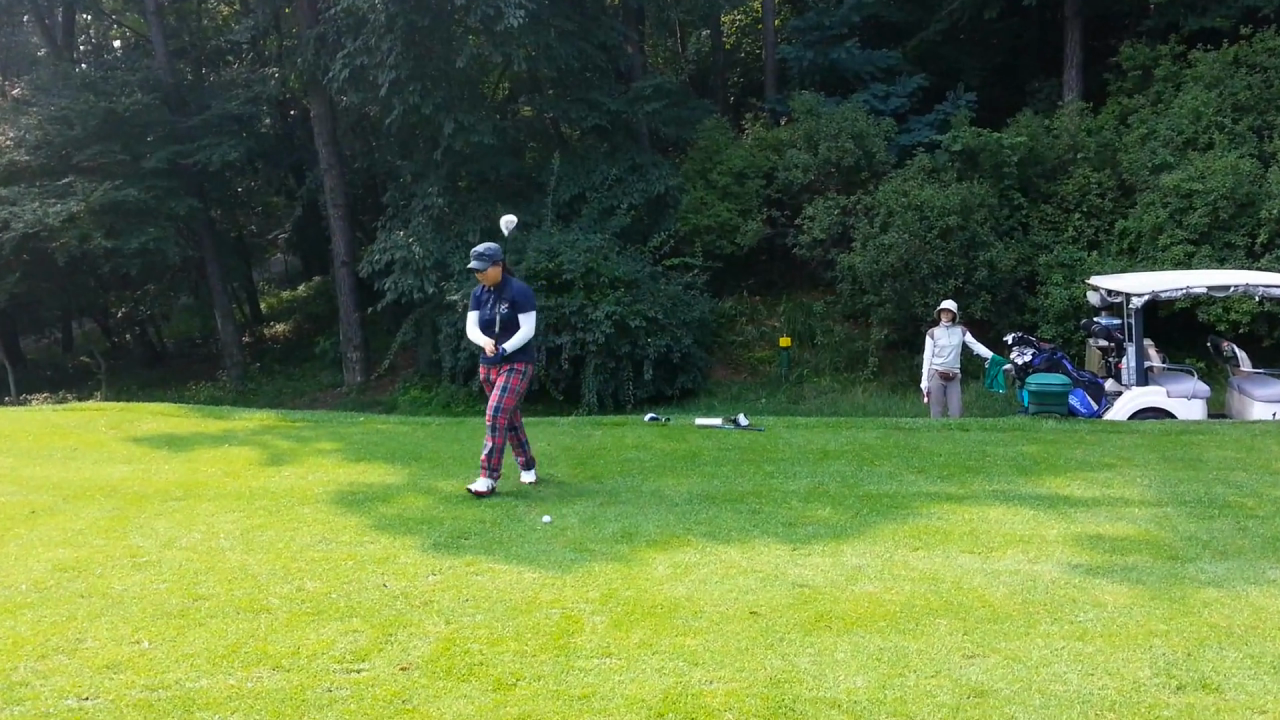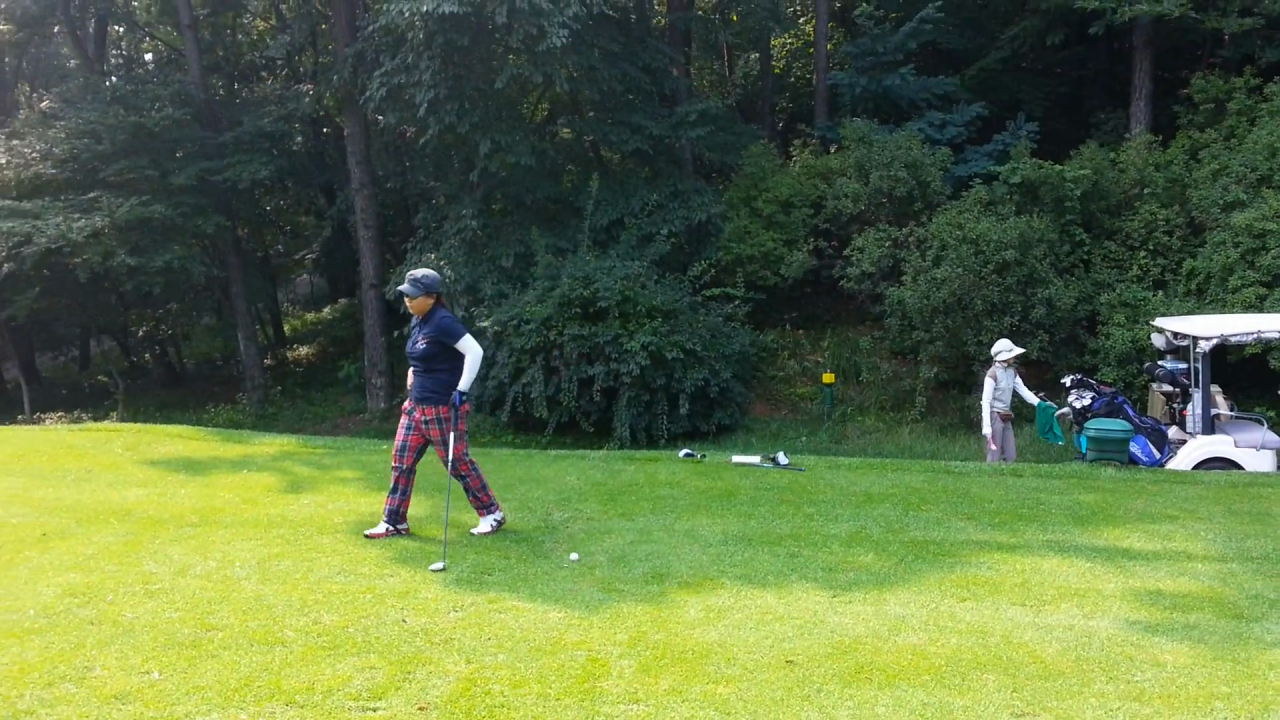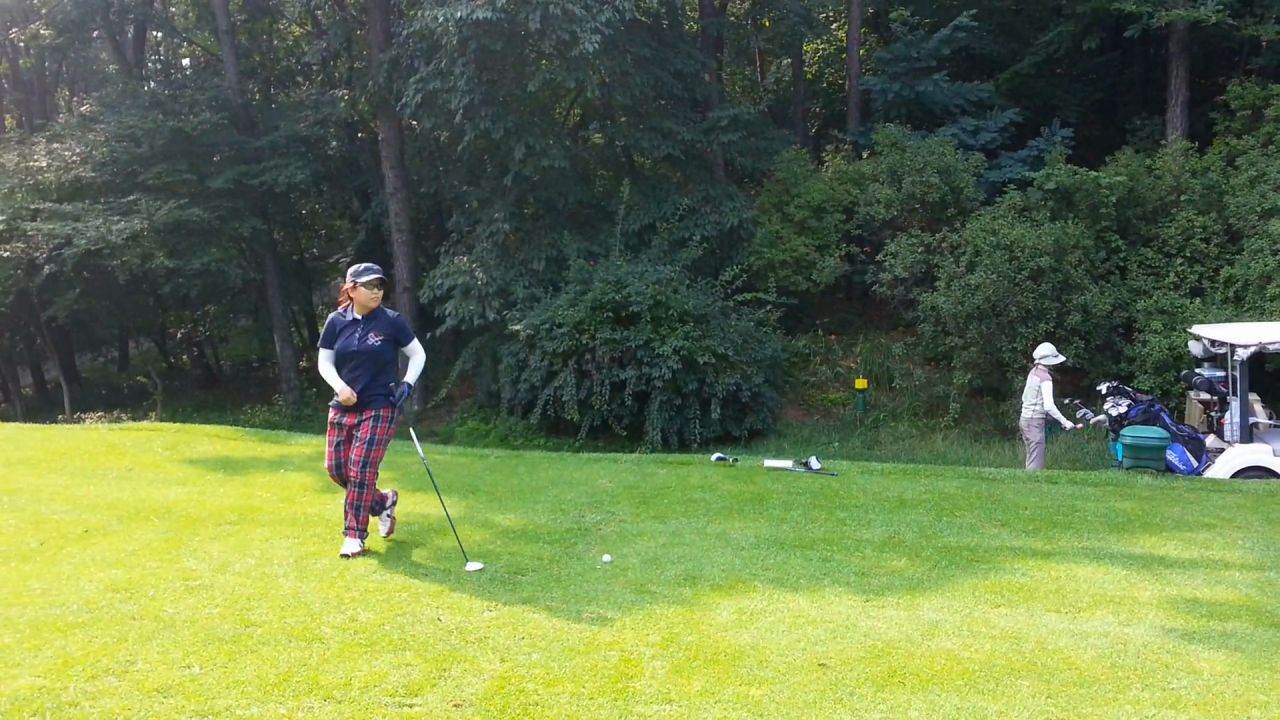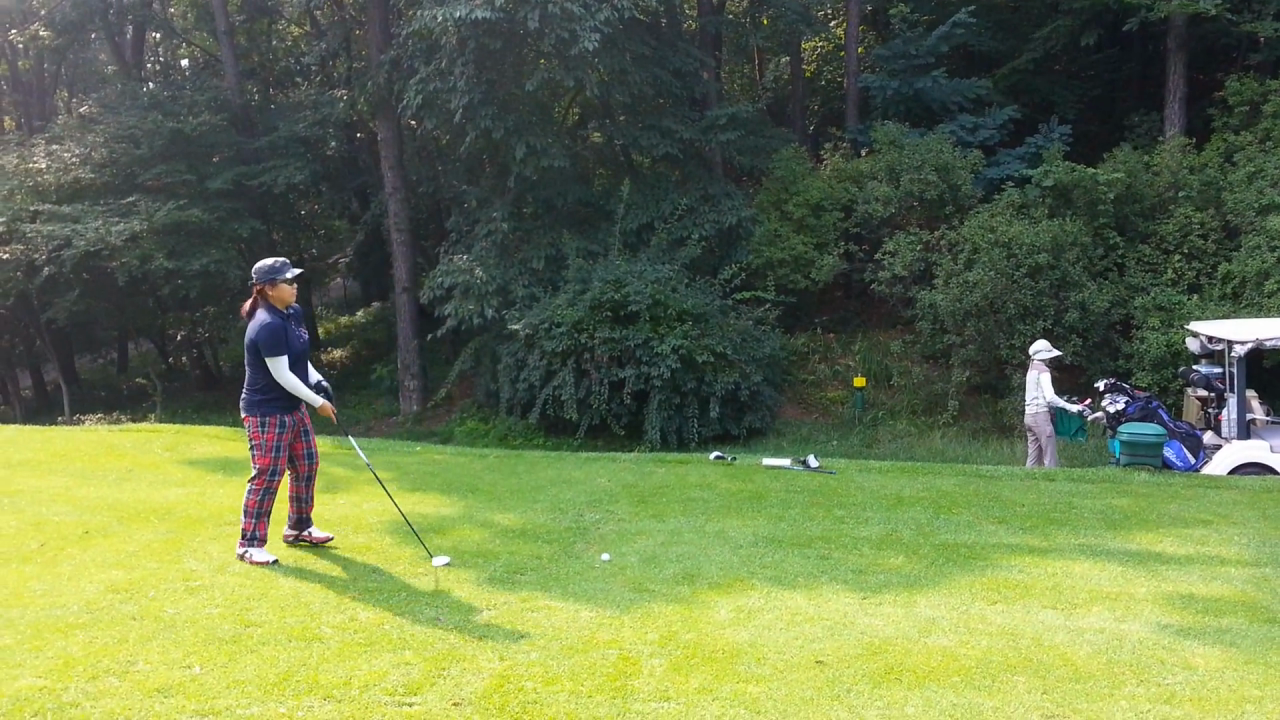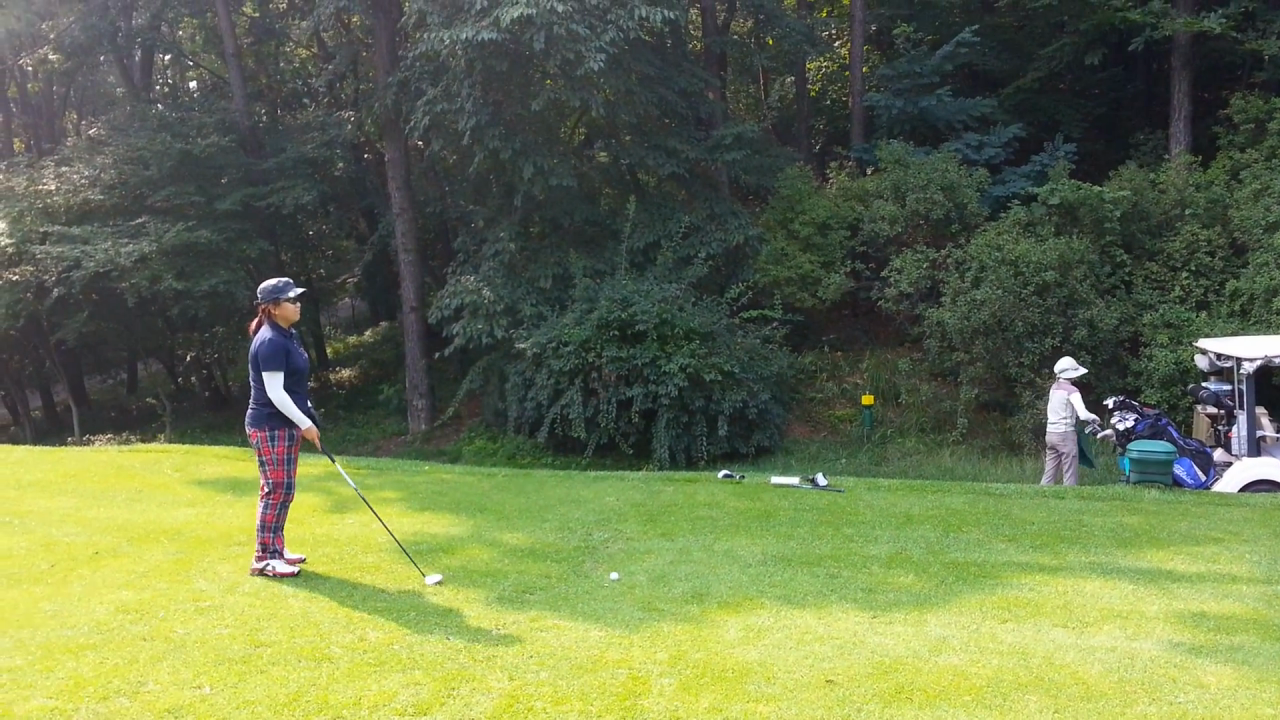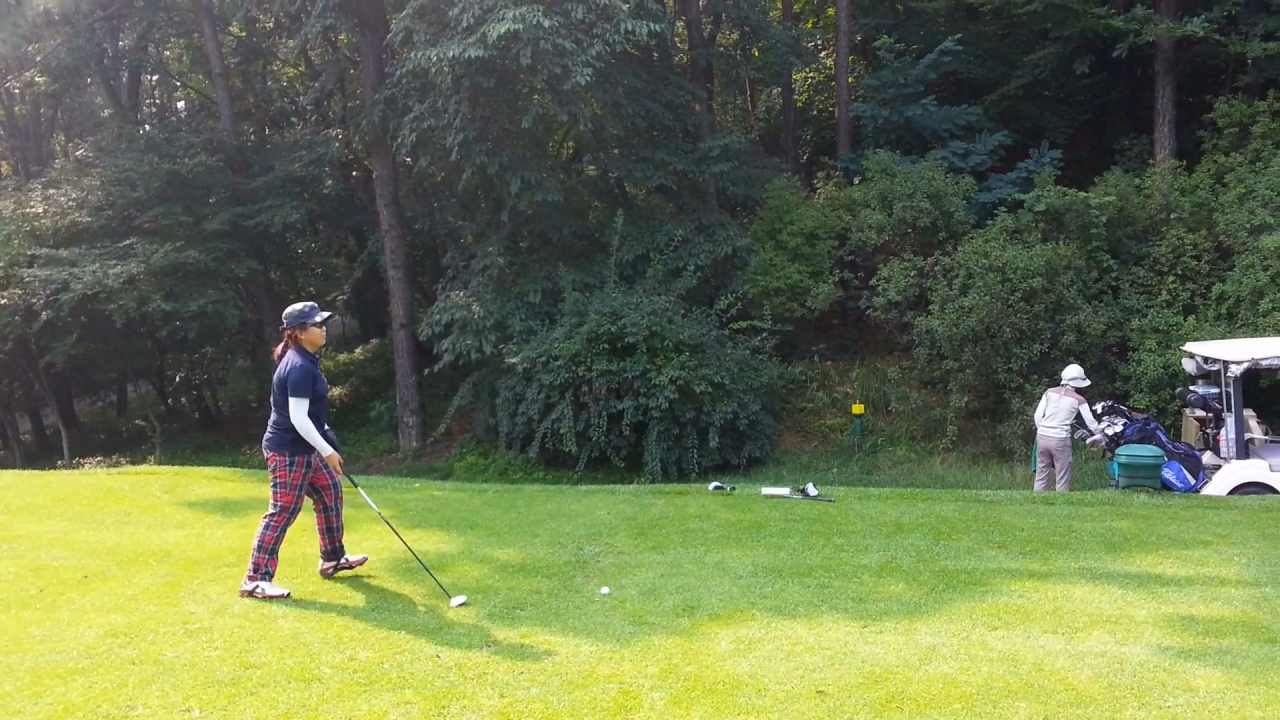
dt=0.7s
person 1, frame 1
left shoulder: (519, 290)
right shoulder: (478, 294)
left elbow: (528, 330)
right elbow: (471, 329)
left wrist: (504, 349)
right wrist: (485, 343)
left hip: (516, 364)
right hip: (488, 366)
left knee: (496, 416)
right knee: (509, 418)
left ankle: (489, 478)
right ankle: (527, 465)
person 1, frame 2
left shoulder: (443, 321)
right shoulder: (418, 322)
left elbow: (474, 352)
left wrist: (461, 391)
right wrist: (413, 371)
left hip: (441, 406)
right hip: (416, 404)
left knee: (457, 462)
right knee: (402, 462)
left ankle: (491, 512)
right ankle: (394, 522)
person 1, frame 3
left shoulder: (391, 321)
right shoulder: (336, 322)
left elbow: (418, 354)
right elbow: (324, 362)
left wrist: (407, 384)
right wrist: (340, 386)
left hip: (378, 409)
right hip: (342, 408)
left knee: (360, 471)
right knee: (336, 469)
left ankle: (355, 534)
right ankle: (382, 502)
person 1, frame 4
left shoulder: (294, 313)
right shoulder: (267, 325)
right elbow: (283, 375)
left wrist: (317, 380)
right wrist: (318, 401)
left hip: (293, 407)
right hip: (265, 411)
left knee: (306, 463)
right knee: (267, 476)
left ankle: (299, 527)
right ankle: (249, 544)
person 1, frame 5
left shoulder: (288, 336)
right shoulder: (271, 342)
right elbow: (275, 393)
left wrist: (307, 409)
right wrist: (305, 423)
left hip: (284, 425)
right hip: (270, 426)
left knee: (278, 488)
right knee: (279, 489)
left ankle: (273, 548)
right ankle: (265, 558)
person 1, frame 6
left shoulder: (305, 361)
right shoulder: (299, 367)
right elbow: (298, 418)
left wrist: (325, 430)
right wrist: (328, 451)
left hip: (303, 448)
right hip: (288, 451)
left knee: (330, 495)
right knee: (281, 513)
left ankle: (333, 559)
right ankle: (255, 579)
